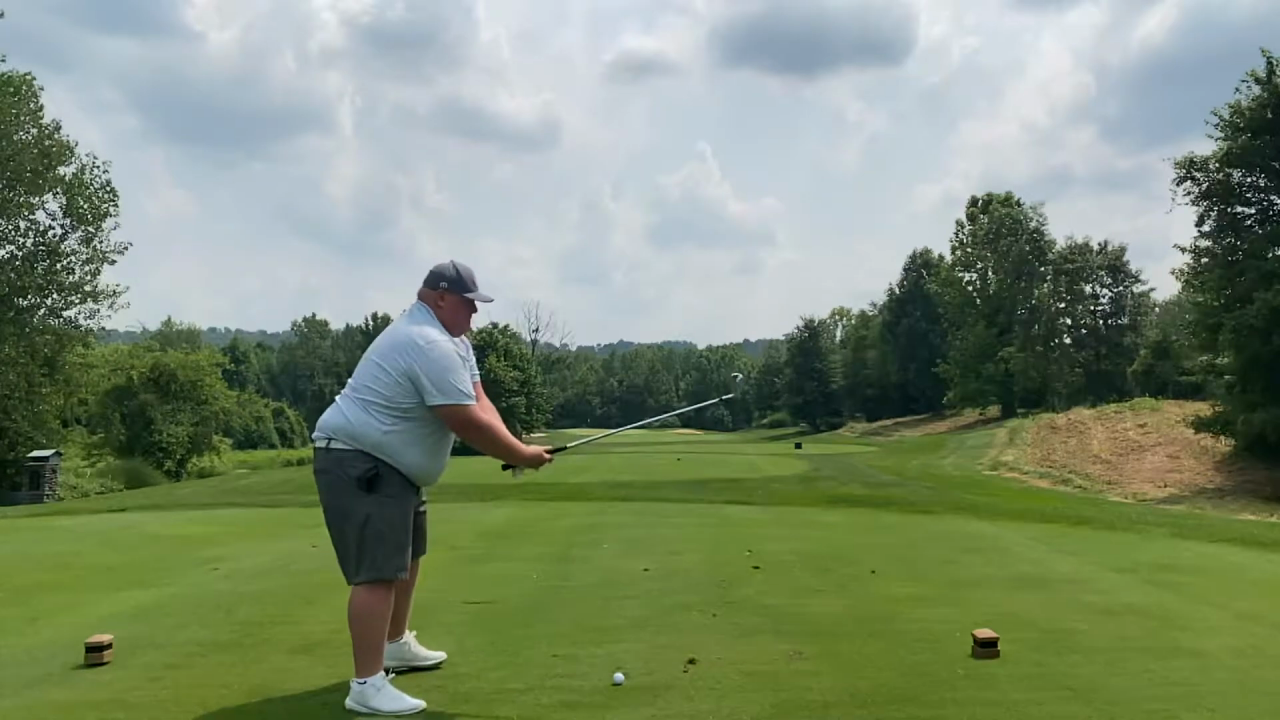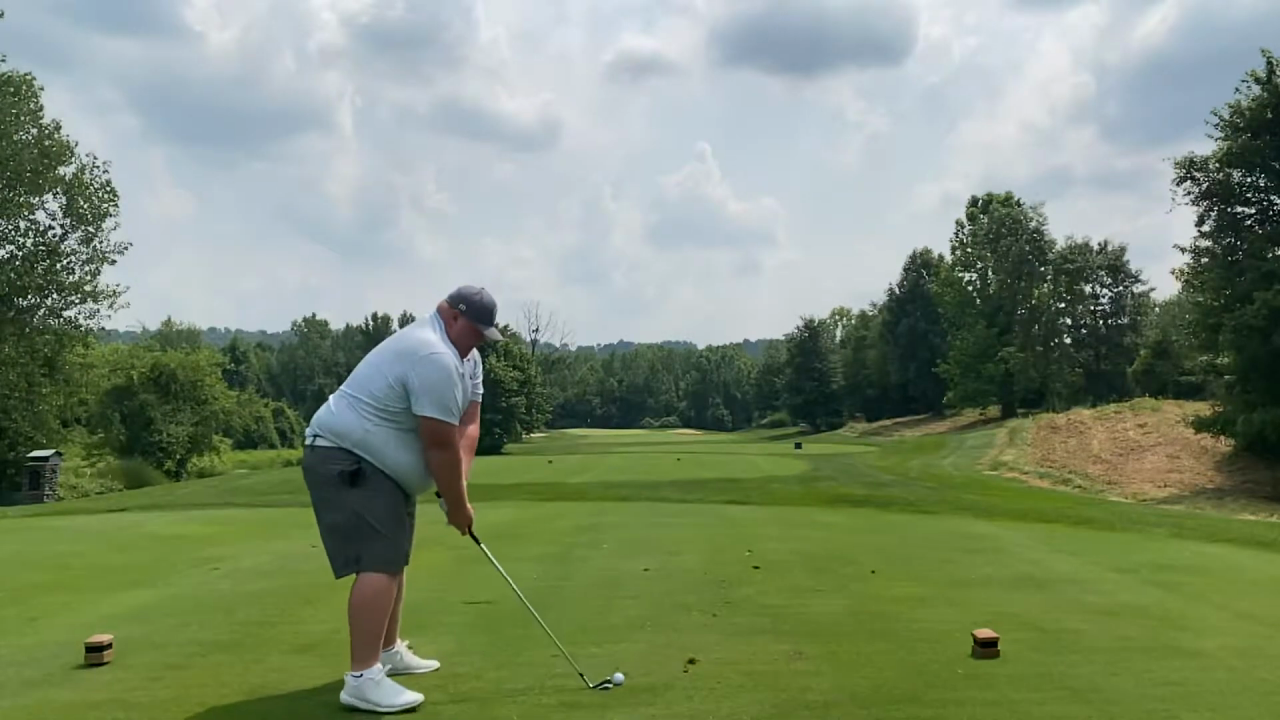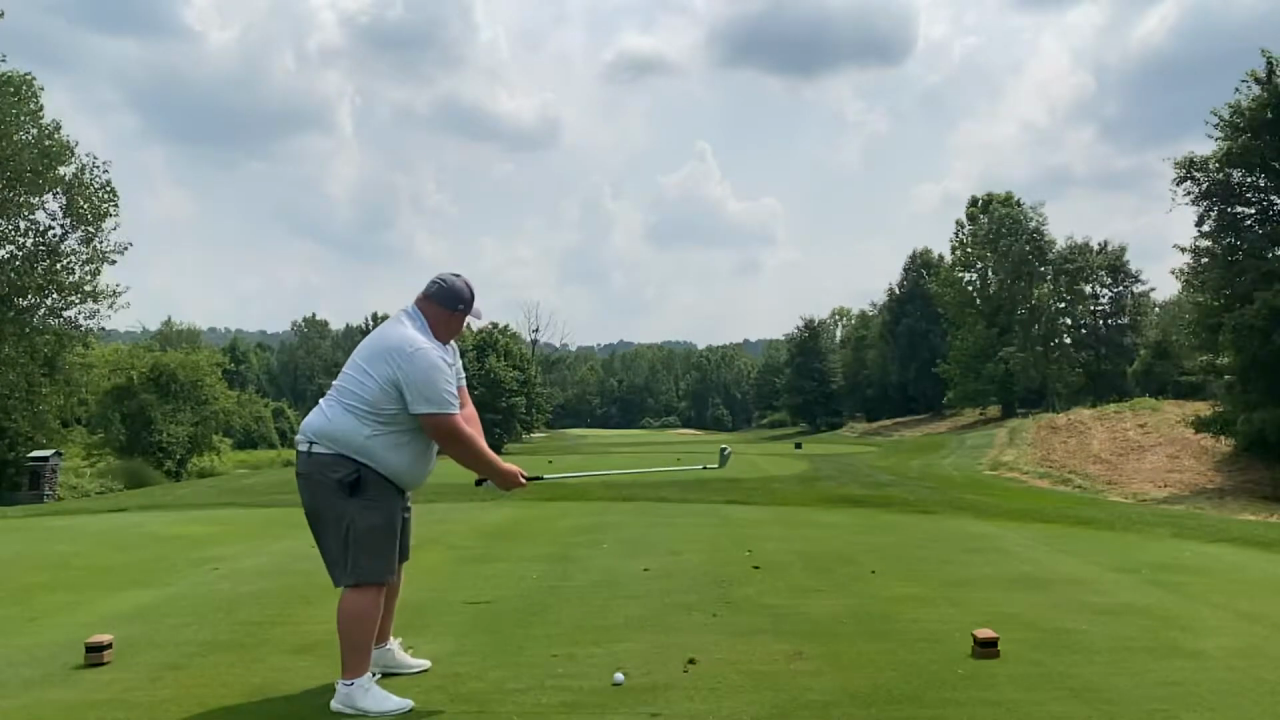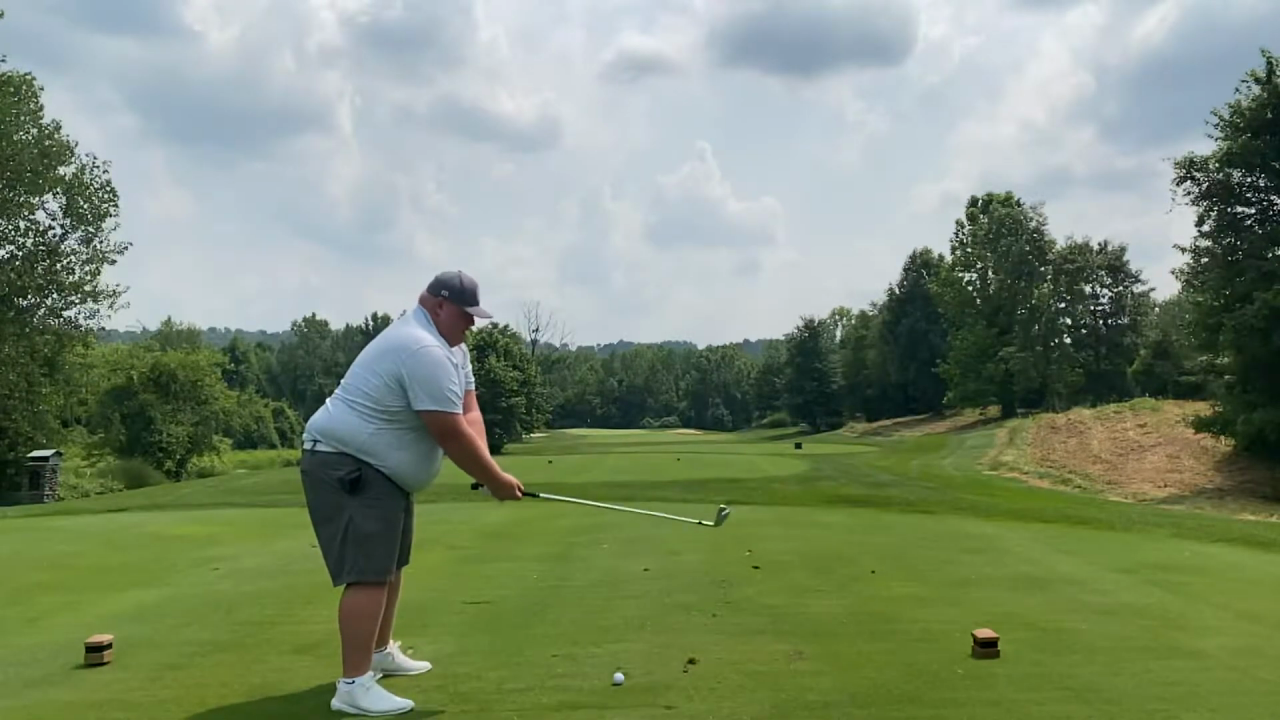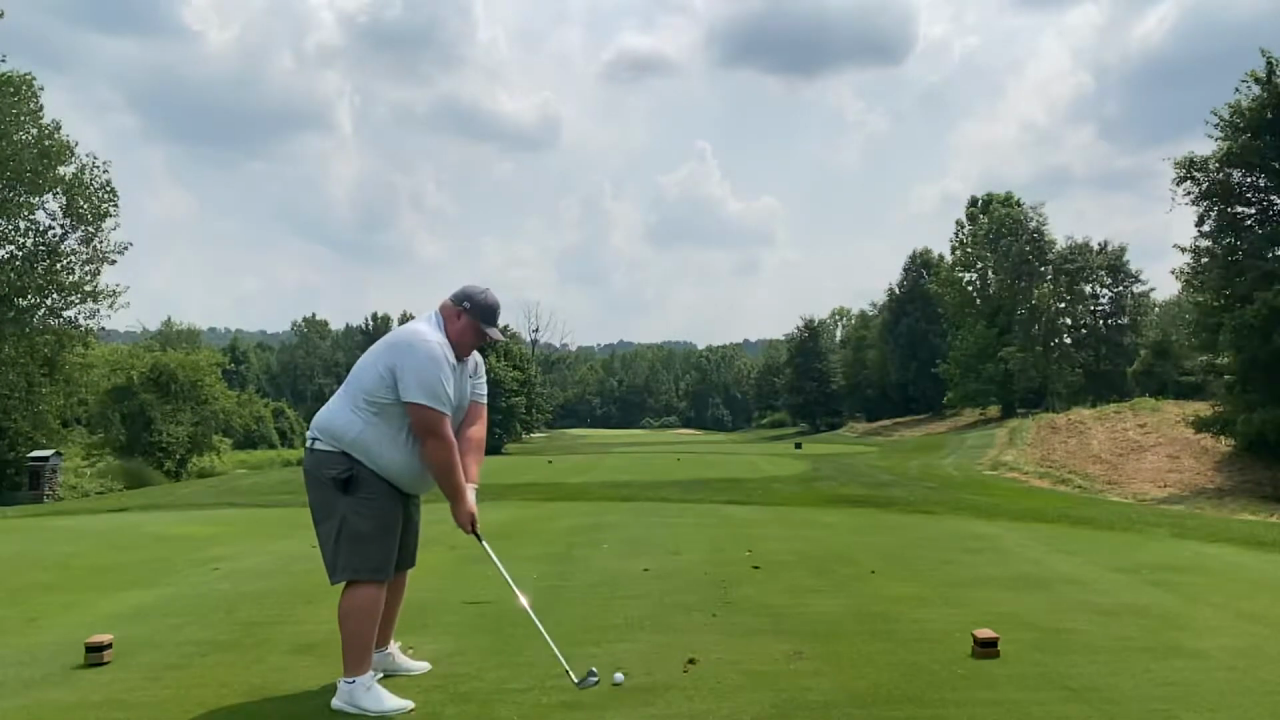
dt=1s
person 1, frame 1
left shoulder: (450, 339)
right shoulder: (430, 347)
left elbow: (479, 404)
right elbow: (468, 424)
left wrist: (513, 446)
right wrist: (521, 455)
left hip: (387, 466)
right hip: (359, 464)
left knee: (405, 558)
right knee: (378, 571)
left ankle: (395, 644)
right ankle: (366, 685)
person 1, frame 2
left shoulder: (464, 355)
right shoulder: (434, 358)
left elbow: (467, 426)
right elbow: (440, 444)
left wrist: (455, 487)
right wrist: (457, 503)
left hip: (380, 468)
right hip: (346, 462)
left knee: (391, 560)
right knee: (378, 563)
left ankle: (387, 650)
right ankle: (363, 677)
person 1, frame 3
left shoulder: (434, 341)
right shoulder: (418, 353)
left elbow: (463, 410)
right elbow: (450, 434)
left wrist: (488, 462)
right wrist: (498, 471)
left hip: (370, 467)
right hip: (342, 468)
left knee: (388, 563)
right knee: (368, 573)
left ankle: (380, 649)
person 1, frame 4
left shoulder: (449, 345)
right shoulder: (423, 351)
left elbow: (469, 414)
right elbow: (451, 435)
left wrist: (487, 468)
right wrist: (495, 479)
left hip: (377, 469)
right hip: (346, 466)
left knee: (389, 565)
right knee: (368, 572)
left ankle: (380, 652)
person 1, frame 5
left shoulder: (469, 360)
right shoulder: (425, 349)
left elbow: (472, 427)
right elbow: (435, 436)
left wrist: (469, 488)
right wrist: (458, 500)
left hip: (388, 473)
right hip: (348, 466)
left knee: (394, 566)
right knee: (367, 571)
left ankle: (380, 652)
right ankle: (353, 684)
